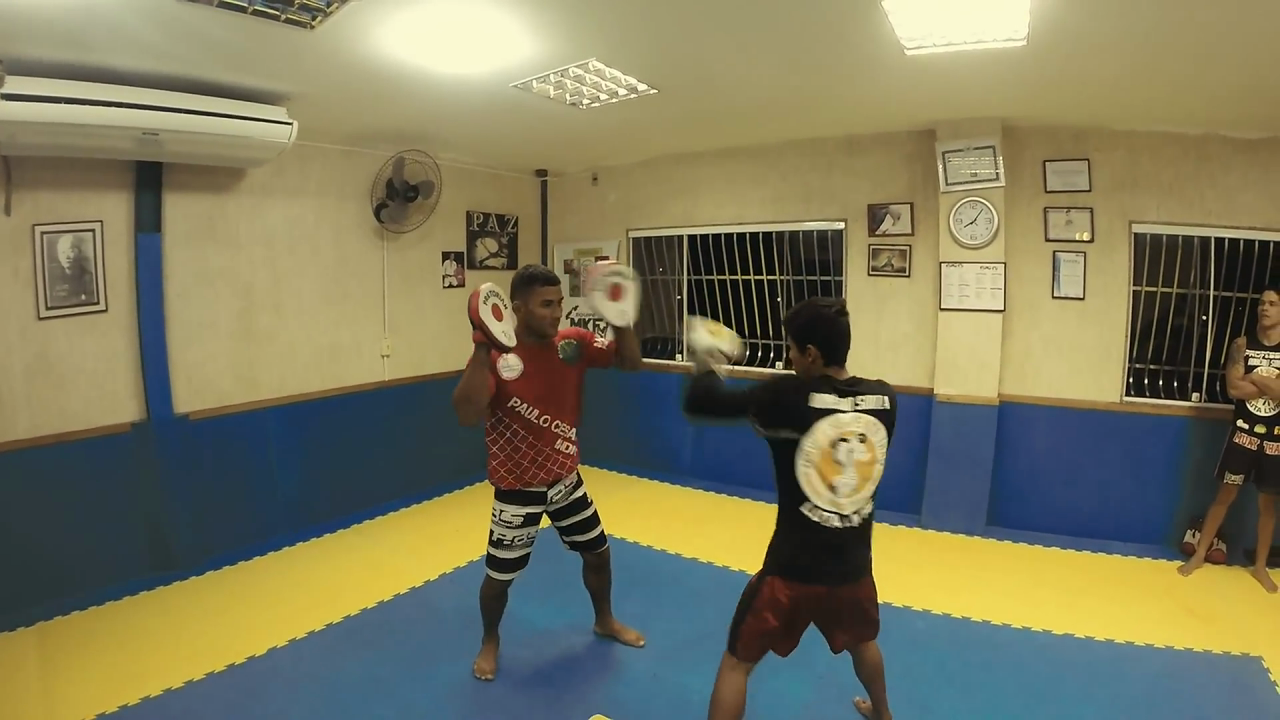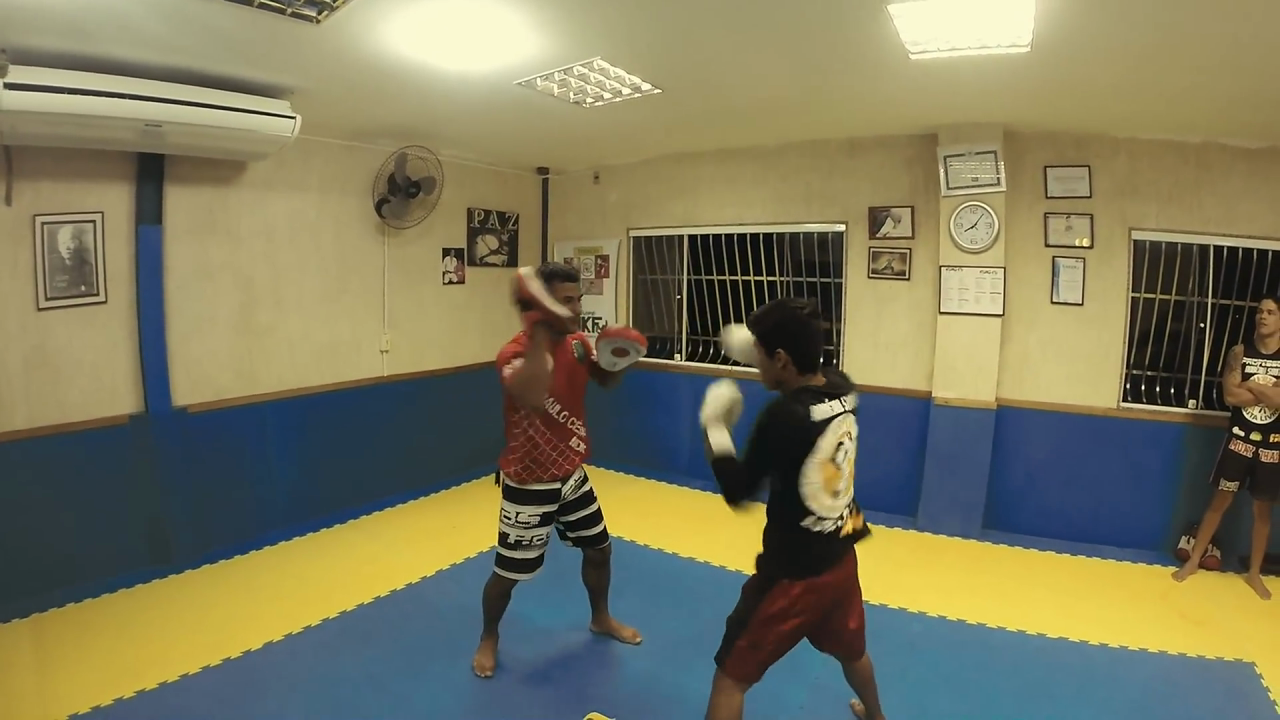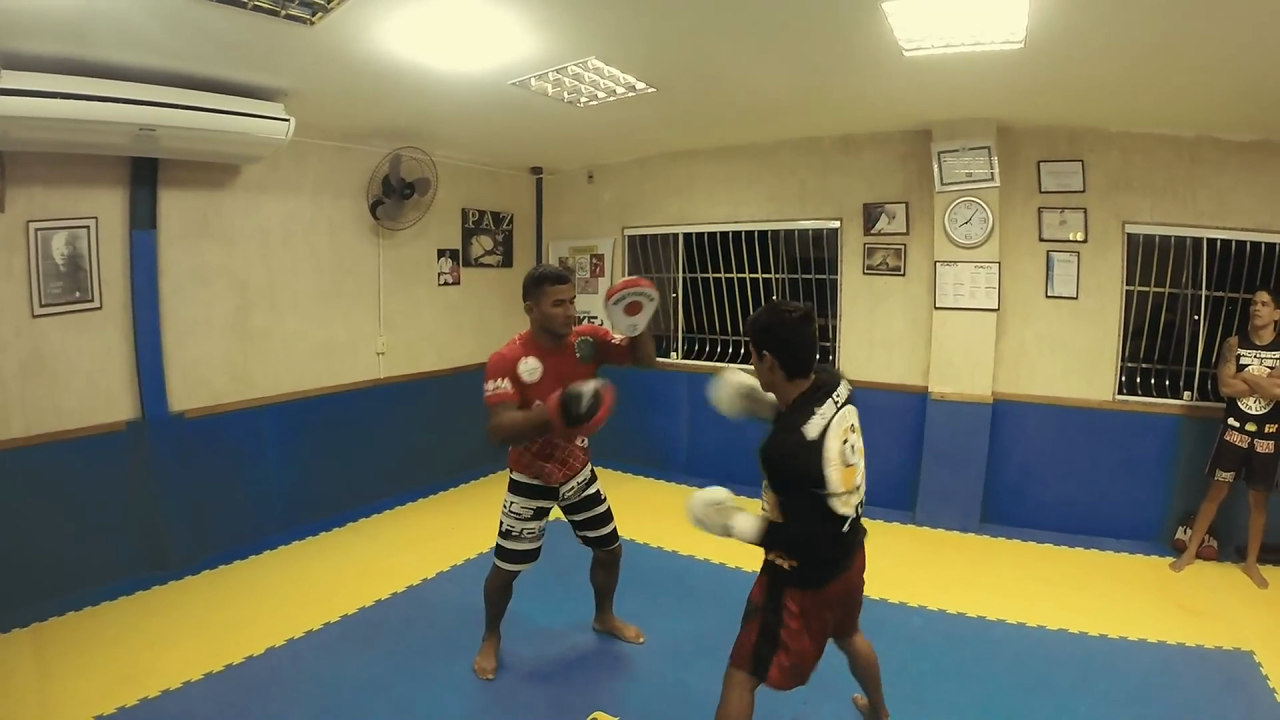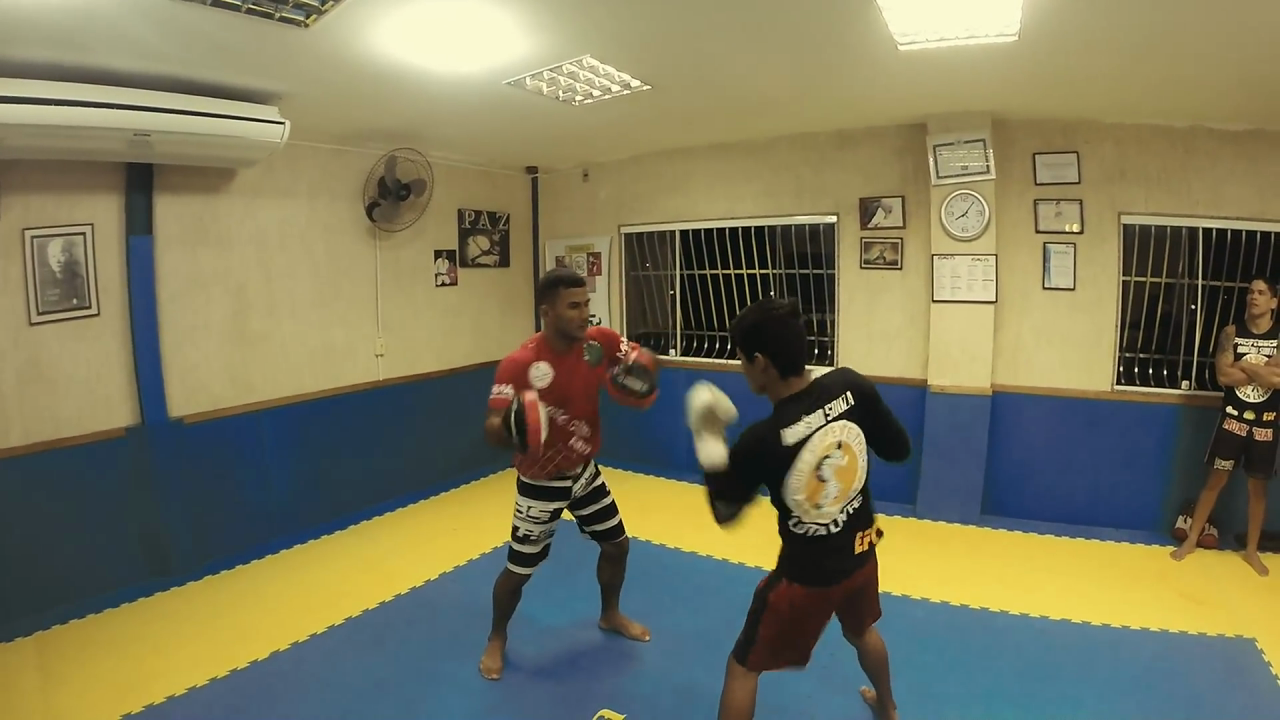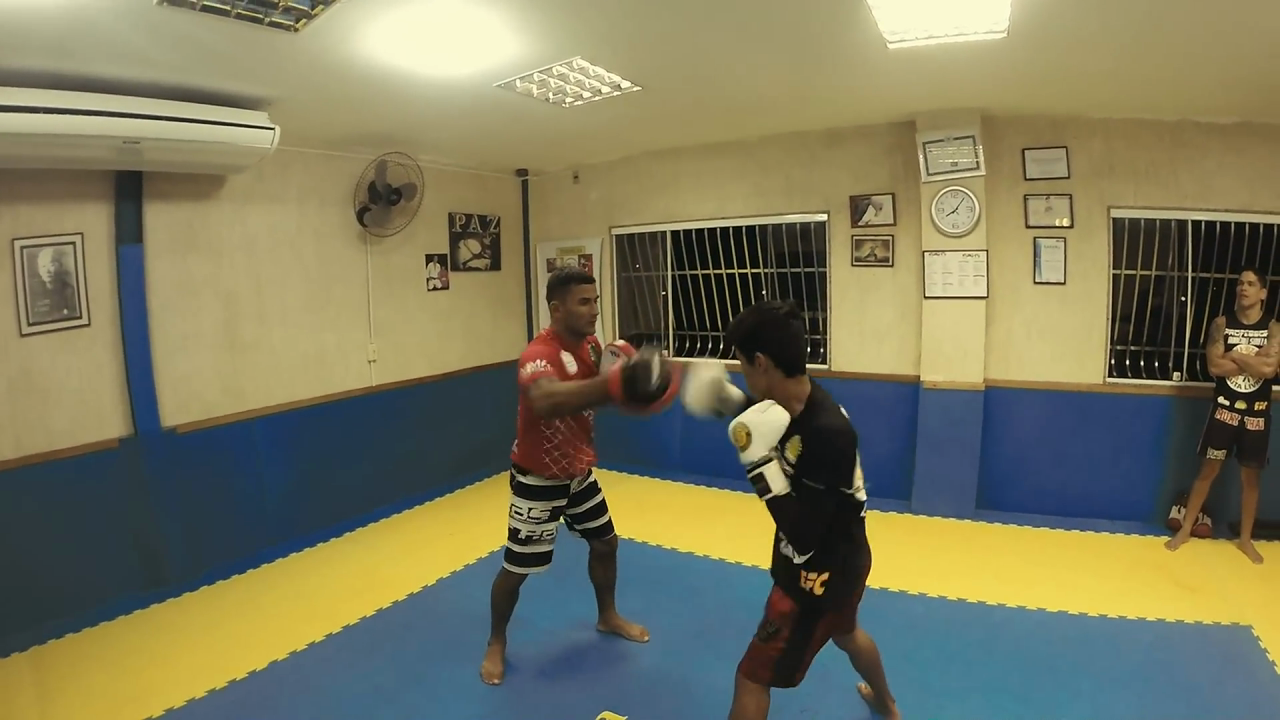
dt=0.2s
person 1, frame 1
left shoulder: (793, 394)
right shoulder: (883, 398)
left elbow: (701, 400)
left wrist: (705, 360)
left hip: (795, 566)
right hip: (853, 562)
left knee: (737, 660)
right knee: (861, 638)
person 1, frame 2
left shoulder: (784, 415)
right shoulder: (841, 390)
left elbow: (736, 491)
left wrist: (715, 427)
right wrist: (753, 352)
left hip: (793, 571)
right hip: (839, 561)
left knee: (731, 675)
right knee: (848, 647)
person 1, frame 3
left shoulder: (781, 445)
right shoulder: (838, 388)
left elbow: (806, 540)
left wrist: (735, 523)
right wrist: (765, 401)
left hip: (803, 575)
right hip: (846, 558)
left knee: (743, 672)
right knee: (848, 634)
person 1, frame 4
left shoulder: (762, 438)
right shoulder: (850, 386)
left elbow: (724, 510)
right elbow: (899, 448)
left wrist: (706, 436)
left hip: (809, 572)
right hip: (859, 551)
left knee: (743, 665)
right knee: (862, 627)
person 1, frame 5
left shoulder: (824, 430)
right shoulder: (799, 396)
left elbow: (808, 537)
right elbow: (757, 410)
left wrist: (760, 463)
right wrist: (725, 399)
left hip: (823, 576)
right hip: (845, 560)
left knee: (753, 678)
right knee: (845, 630)
person 2, frame 1
left shoulder: (574, 342)
right shoulder: (494, 358)
left elbow: (630, 362)
right elbow: (467, 415)
left wrist: (622, 320)
right wrist: (483, 348)
left hip: (565, 479)
right hip: (518, 487)
left knee: (598, 553)
right knee: (500, 574)
left ankle: (605, 621)
right ankle: (490, 642)
person 2, frame 2
left shoulder: (578, 342)
right shoulder: (518, 353)
left elbow: (606, 379)
right elbow: (535, 397)
right wrist: (537, 329)
left hip: (571, 474)
right hip: (528, 485)
left knee: (599, 548)
right knee: (508, 573)
left ankle: (601, 618)
right ankle: (489, 638)
person 2, frame 3
left shoulder: (589, 339)
right shoulder: (507, 360)
left elbow: (640, 355)
right elbow: (499, 426)
left wrist: (639, 325)
right wrist: (555, 412)
left hip: (578, 473)
right hip: (530, 481)
left knee: (610, 550)
right knee: (506, 566)
left ankle: (604, 617)
right ankle: (490, 639)
person 2, frame 4
left shoulder: (599, 340)
right shoulder: (519, 363)
left elbow: (638, 362)
right elbow: (493, 429)
left wrist: (642, 370)
right wrist: (509, 428)
left hip: (583, 470)
right hip: (541, 480)
left knee: (616, 544)
right knee: (519, 567)
left ankle: (611, 615)
right ankle: (497, 638)
person 2, frame 5
left shoulder: (589, 344)
right shoulder: (539, 354)
right elbow: (545, 398)
left wrist: (625, 384)
right wrist: (610, 384)
left hip: (576, 468)
right hip: (536, 478)
left knee: (604, 542)
right knee: (517, 567)
left ankle: (608, 616)
right ankle: (497, 642)
person 3, frame 1
right shoulder: (1242, 345)
right elbow: (1234, 389)
left wrist: (1255, 378)
right hip: (1244, 432)
right knee: (1225, 494)
right ankle: (1199, 554)
person 3, frame 2
right shoulder: (1239, 352)
right elbow: (1230, 395)
left wrist: (1251, 385)
right hip: (1239, 439)
right knee: (1219, 501)
left ankle: (1254, 572)
right ankle: (1193, 560)
person 3, frame 3
right shoulder: (1234, 344)
right elbow: (1226, 386)
left wrist: (1246, 376)
right hip: (1234, 430)
right knee: (1216, 492)
left ankle: (1251, 562)
right ankle: (1191, 550)
person 3, frame 4
right shoulder: (1231, 333)
right elbow: (1223, 375)
left wrist: (1243, 365)
right hip: (1232, 418)
right knee: (1215, 480)
left ankle: (1251, 550)
right ankle: (1191, 540)
person 3, frame 5
right shoulder: (1221, 324)
right elbow: (1214, 366)
left wrist: (1235, 355)
right wrist: (1254, 360)
right hip: (1224, 409)
left knee: (1250, 476)
right knee: (1208, 470)
left ankle: (1245, 538)
right ankle: (1185, 529)
